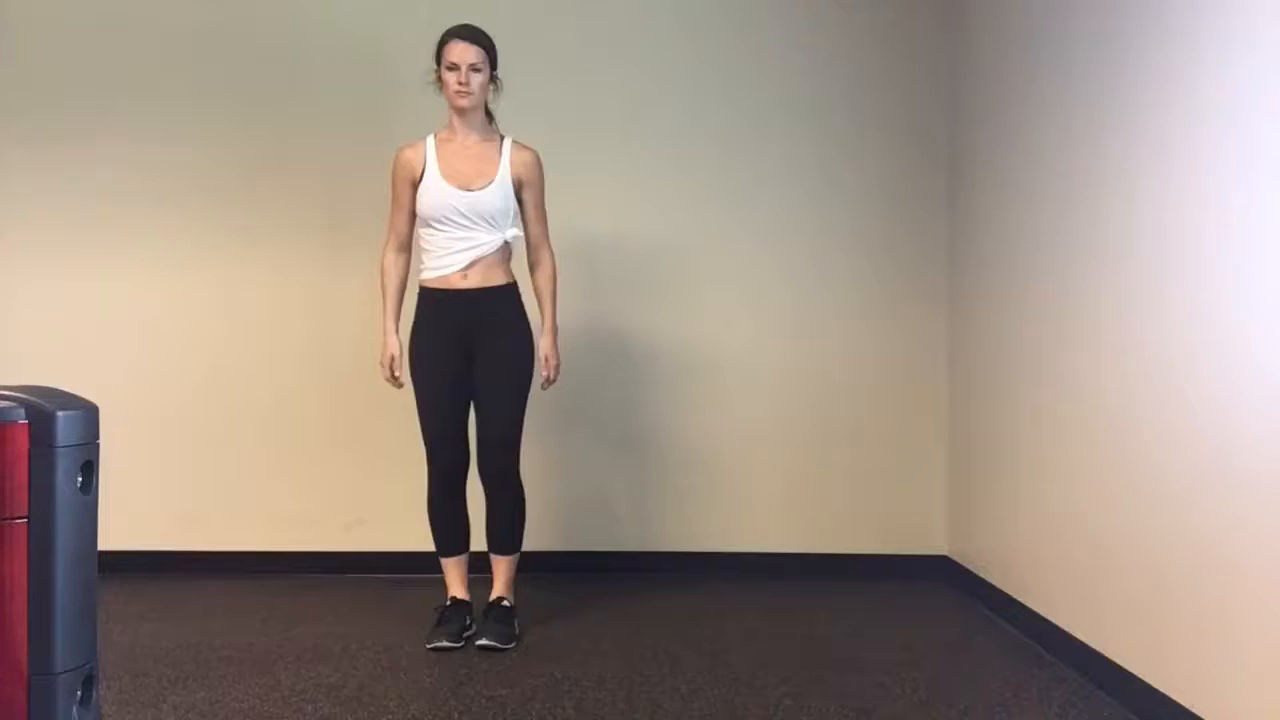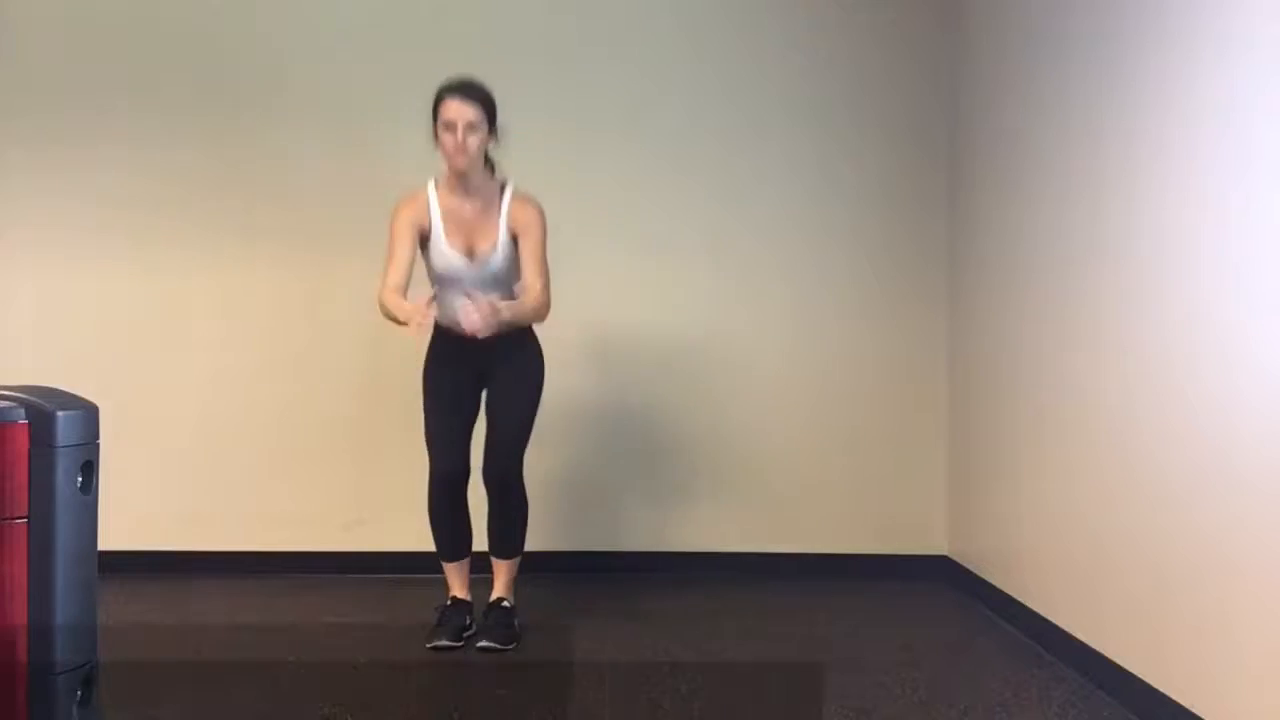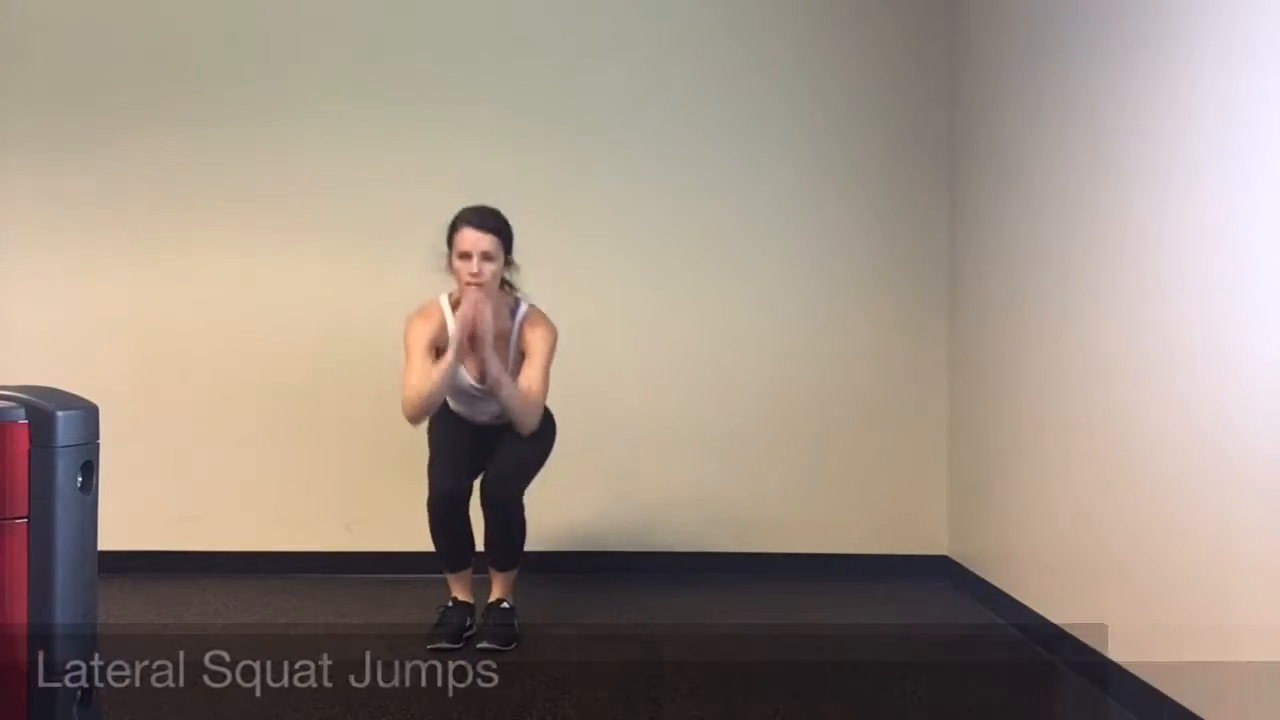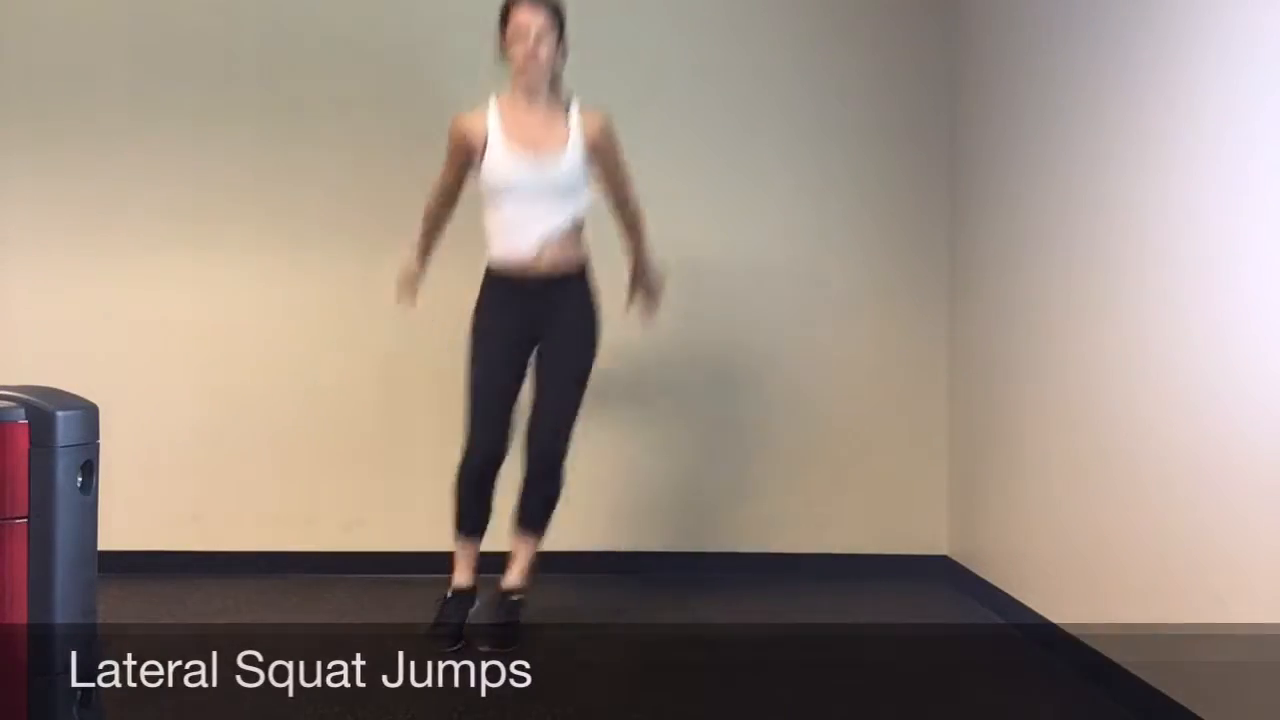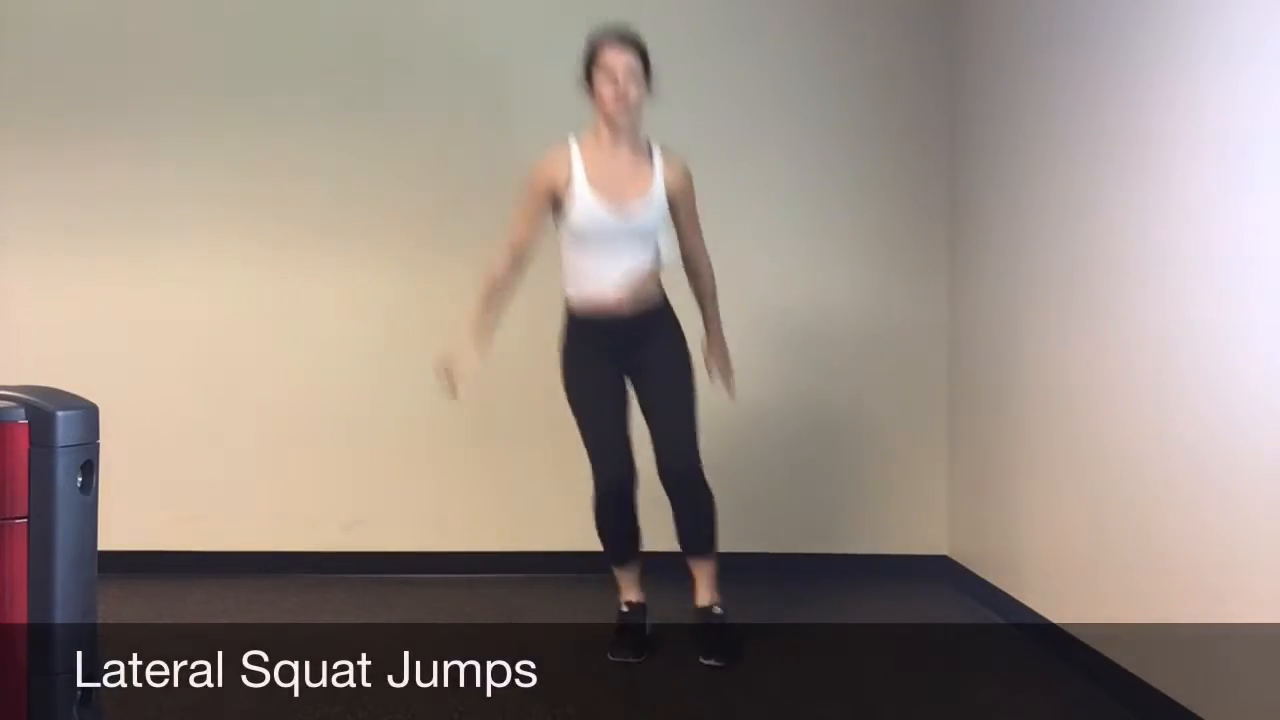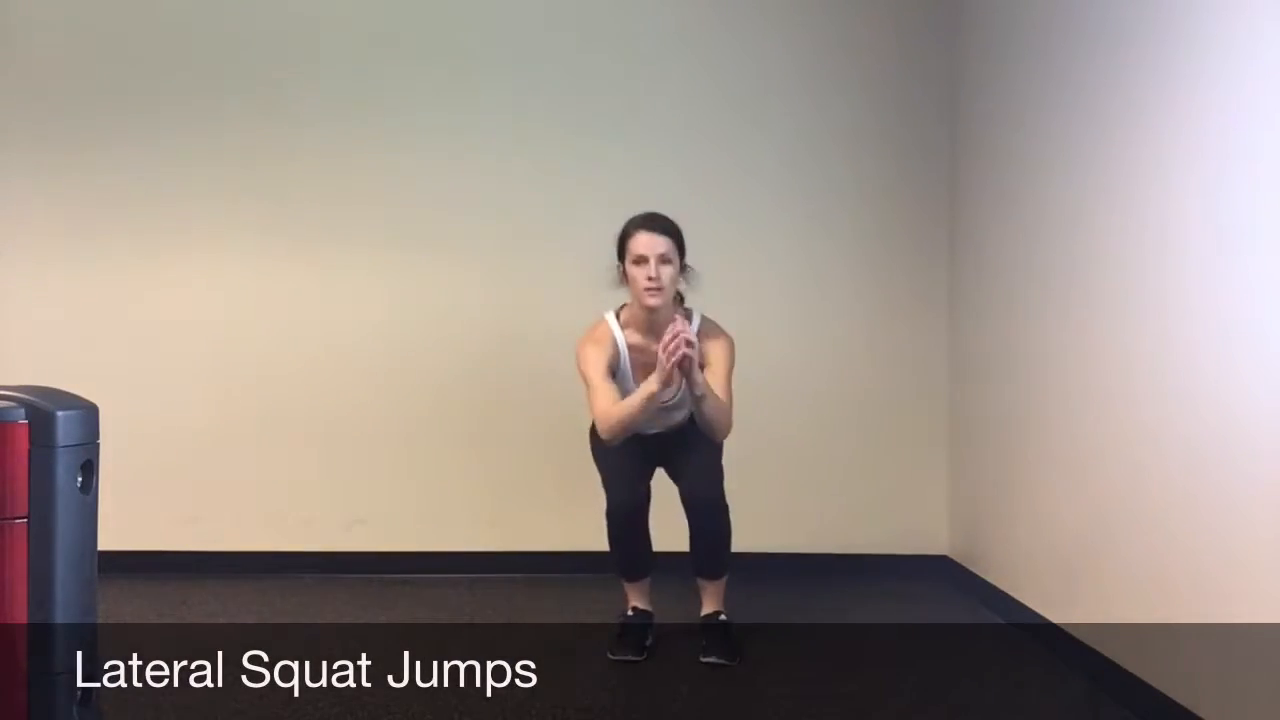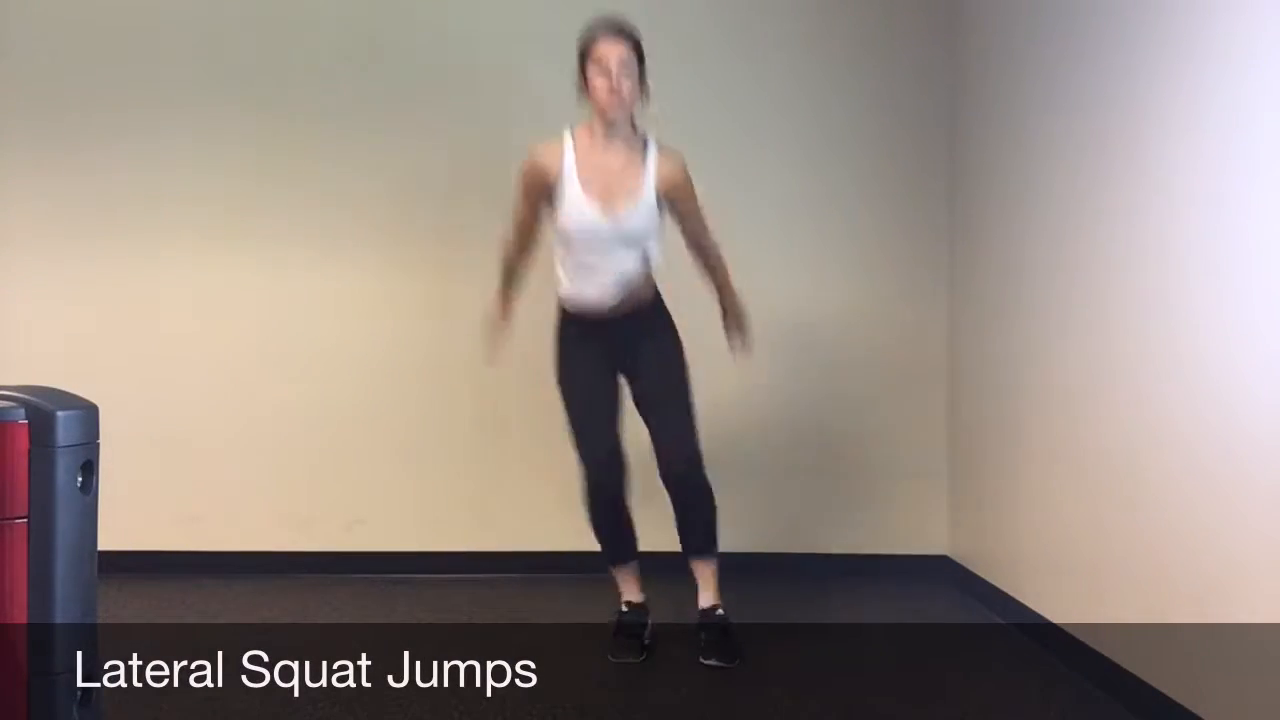
dt=0.4s
person 1, frame 1
left shoulder: (520, 159)
right shoulder: (413, 158)
left elbow: (541, 252)
right elbow: (396, 250)
left wrist: (548, 330)
right wrist: (389, 330)
left hip: (501, 316)
right hip: (436, 318)
left knee: (499, 461)
right knee: (445, 462)
left ankle: (502, 599)
right ankle: (456, 599)
person 1, frame 2
left shoulder: (522, 210)
right shoulder: (415, 208)
left elbow: (540, 305)
right elbow: (388, 294)
left wrist: (495, 309)
right wrist: (411, 311)
left hip: (512, 353)
right hip: (450, 353)
left knee: (502, 468)
right knee: (446, 470)
left ankle: (503, 599)
right ankle: (457, 599)
person 1, frame 3
left shoulder: (535, 327)
right shoulder: (428, 323)
left elbow: (527, 414)
right elbow: (413, 408)
left wrist: (491, 352)
right wrist: (455, 353)
left hip: (518, 430)
right hip: (459, 426)
left knee: (500, 492)
right knee: (446, 496)
left ankle: (502, 603)
right ankle: (460, 602)
person 1, frame 4
left shoulder: (589, 124)
right shoulder: (476, 127)
left elbow: (623, 195)
right elbow: (444, 195)
left wrist: (641, 265)
right wrist: (419, 262)
left hip: (568, 299)
right hip: (503, 299)
left knee: (548, 443)
right knee: (484, 444)
left ankle: (516, 585)
right ankle: (461, 583)
person 1, frame 5
left shoulder: (669, 171)
right shoulder: (560, 166)
left elbow: (696, 257)
right elbow: (512, 259)
left wrist: (715, 335)
right wrist: (474, 340)
left hip: (654, 332)
right hip: (587, 339)
left knee: (680, 465)
right knee: (612, 473)
left ankle: (708, 607)
right ankle: (631, 604)
person 1, frame 6
left shoulder: (711, 338)
right shoulder: (601, 340)
left elbow: (722, 423)
right elbow: (608, 423)
left wrist: (693, 379)
right wrist: (657, 381)
left hip: (687, 435)
right hip: (627, 439)
left knee: (708, 503)
right knee: (626, 505)
left ankle: (713, 615)
right ankle: (637, 611)
person 1, frame 7
left shoulder: (666, 168)
right shoulder: (550, 163)
left elbow: (702, 246)
right elbow: (522, 244)
left wrist: (730, 305)
right wrist: (504, 305)
left hip: (648, 327)
right hip: (582, 334)
left knee: (682, 463)
right knee: (604, 468)
left ankle: (710, 606)
right ankle: (632, 602)
